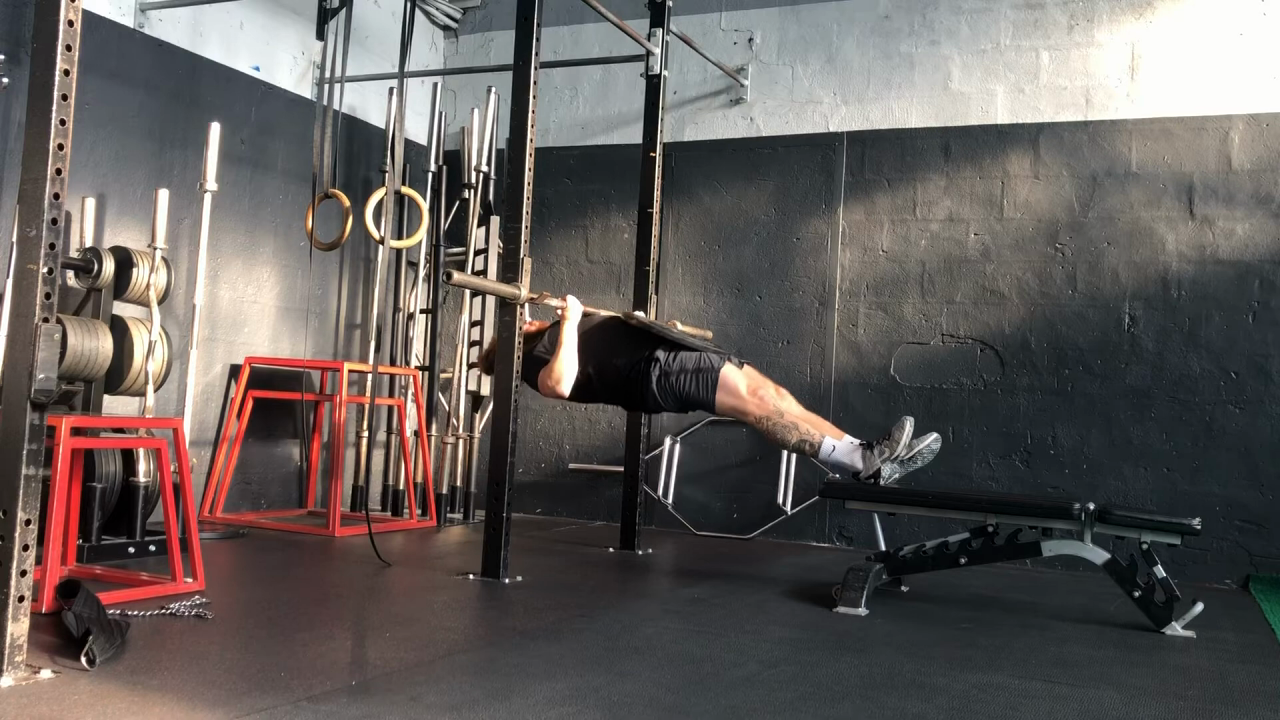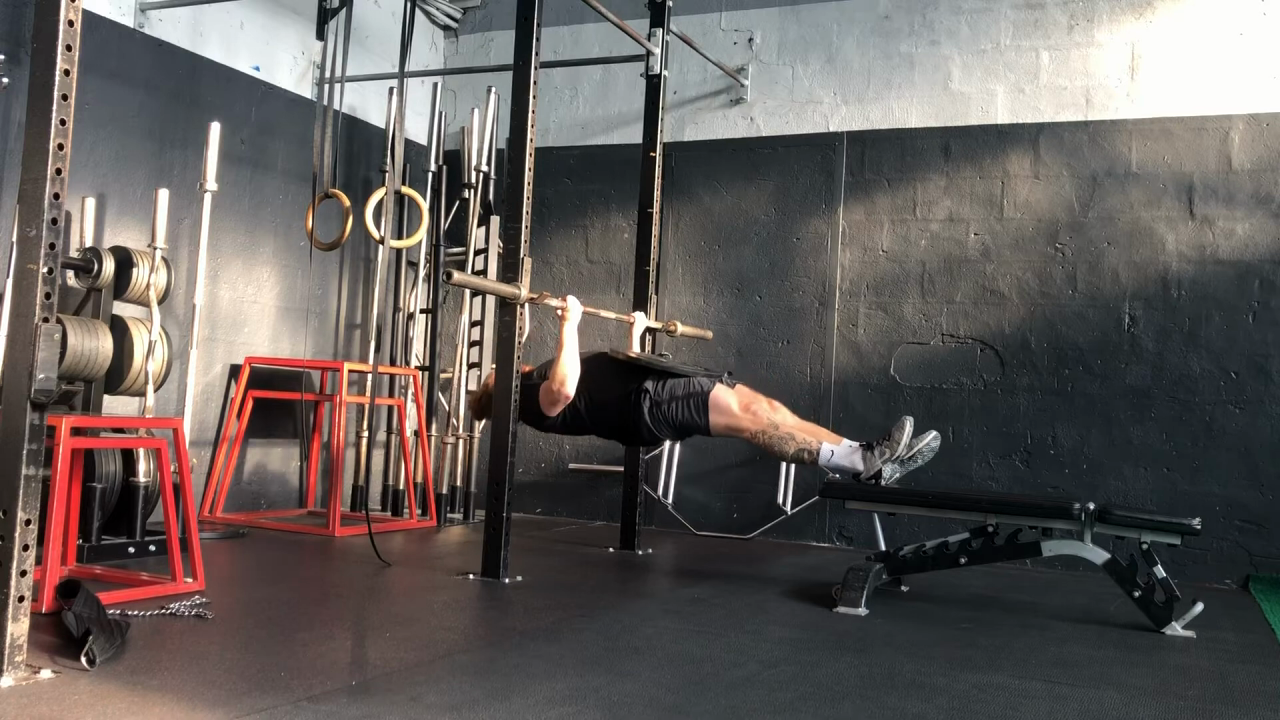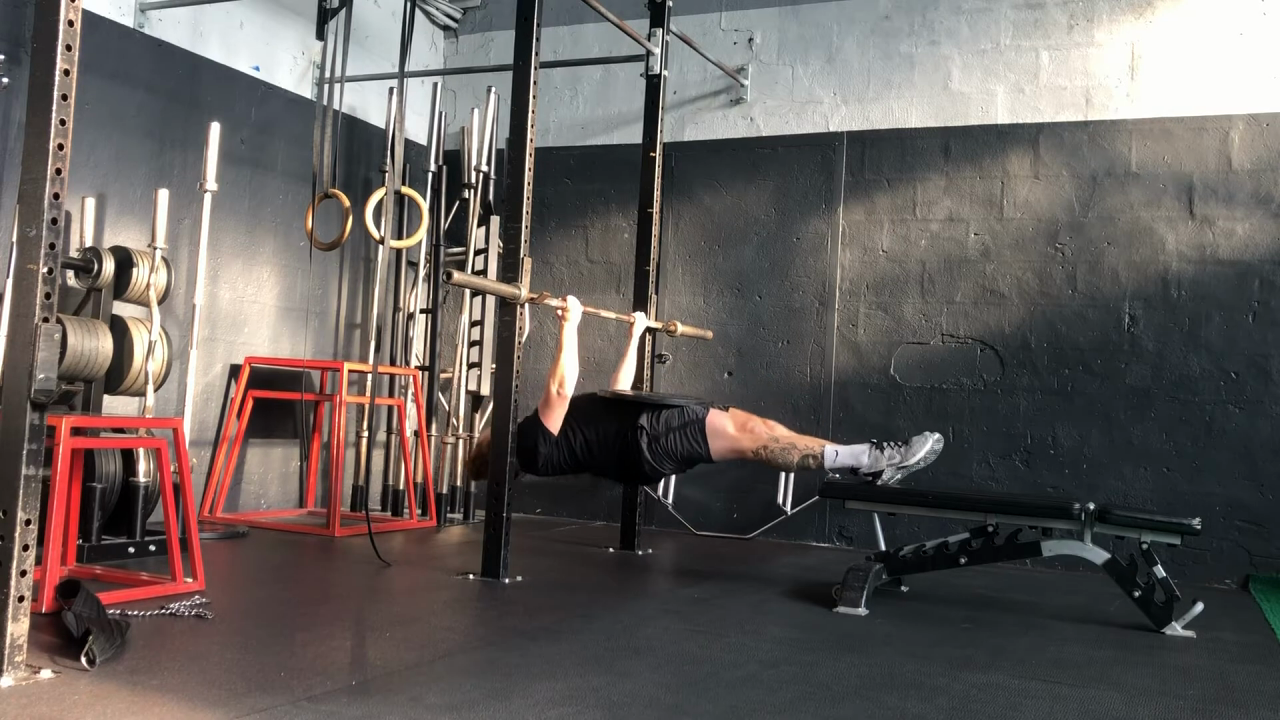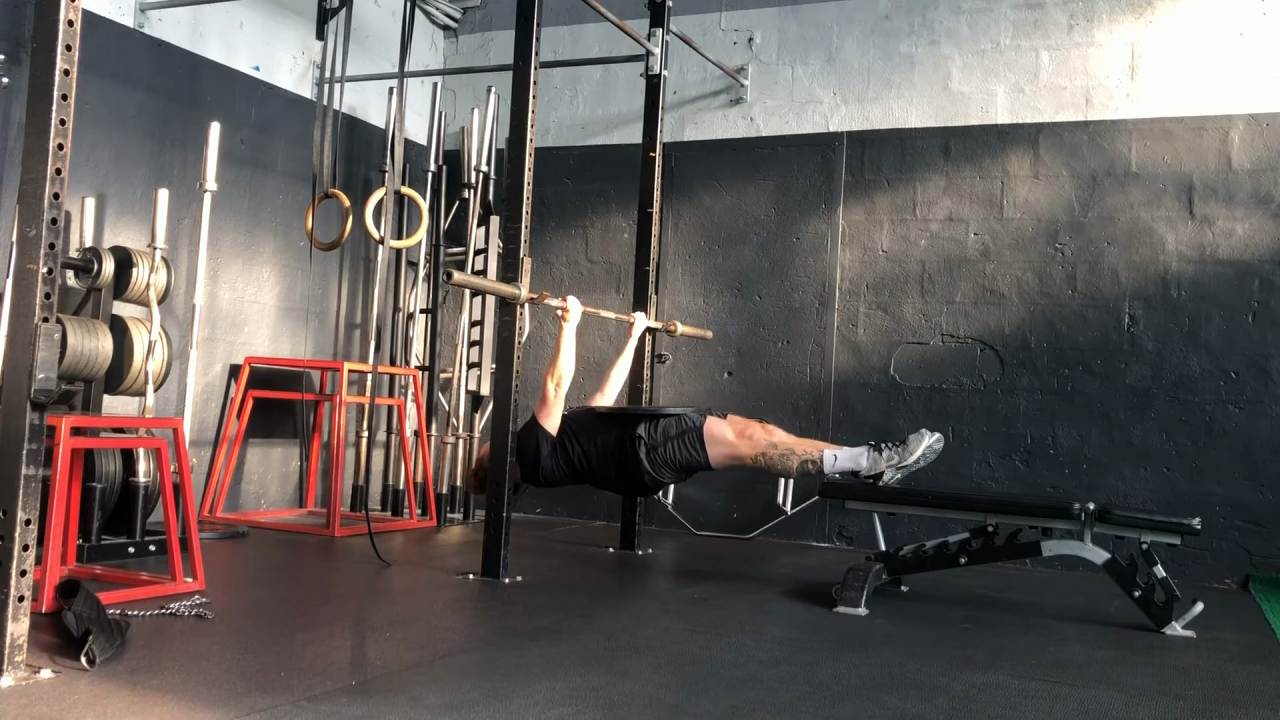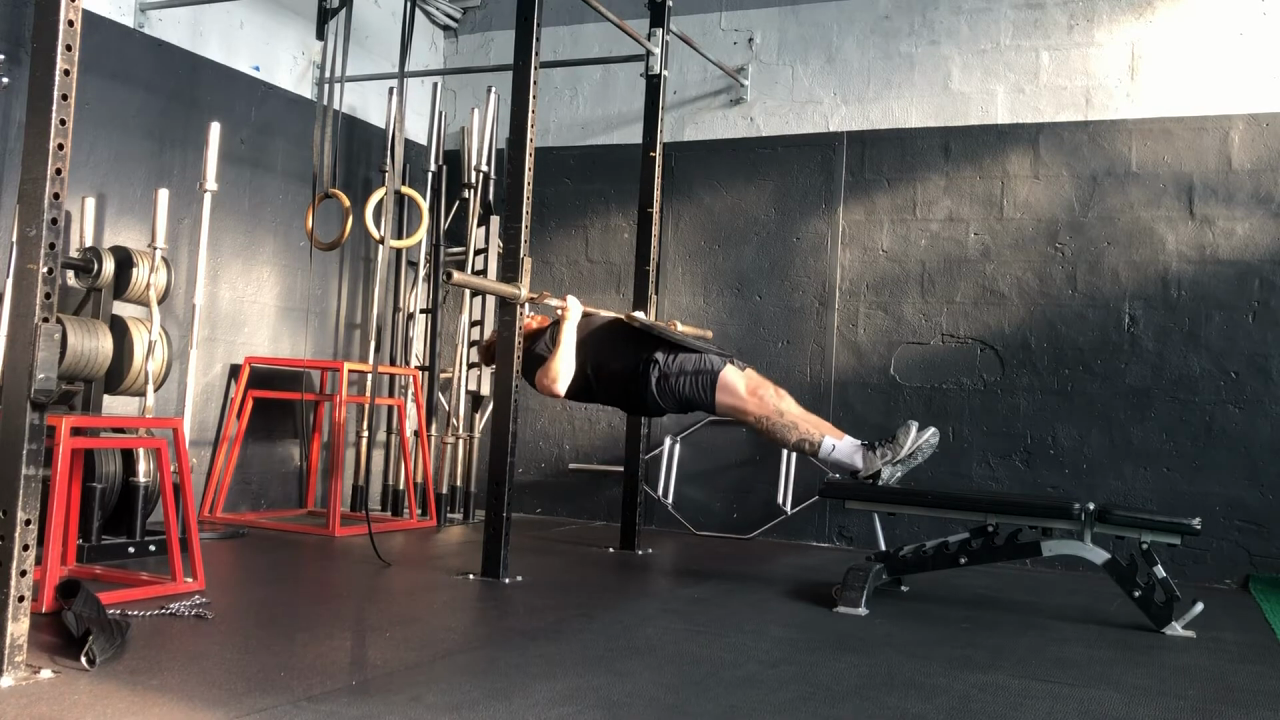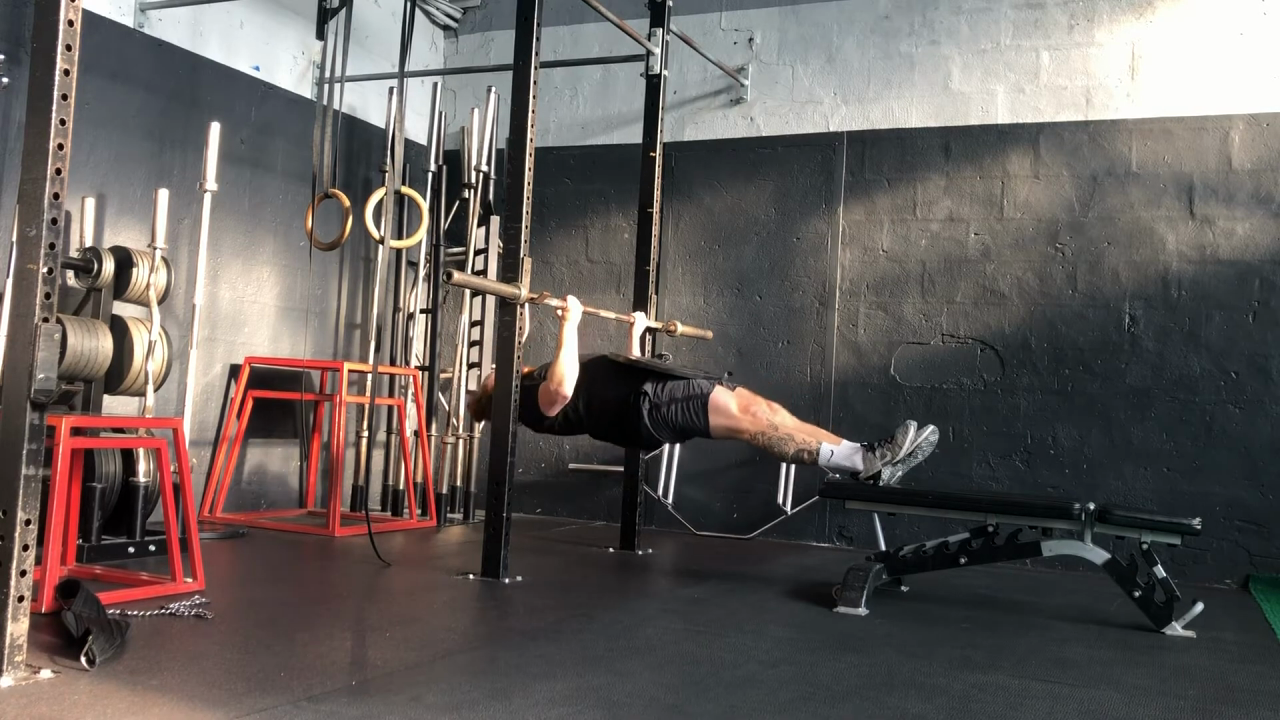
dt=0.7s
person 1, frame 1
left shoulder: (554, 339)
right shoulder: (536, 359)
right elbow: (561, 383)
left wrist: (639, 323)
right wrist: (568, 322)
left hip: (662, 356)
right hip: (653, 370)
left knee: (769, 395)
right knee: (754, 400)
left ankle: (868, 457)
right ankle: (863, 460)
person 1, frame 2
left shoulder: (539, 382)
right shoulder: (532, 400)
right elbow: (564, 389)
left wrist: (635, 334)
right wrist: (568, 324)
left hip: (648, 390)
right hip: (644, 405)
left knee: (764, 407)
right knee: (747, 414)
left ankle: (870, 459)
right ankle: (865, 463)
person 1, frame 3
left shoulder: (536, 438)
right shoulder: (533, 444)
left elbow: (617, 396)
right elbow: (561, 389)
left wrist: (635, 336)
right wrist: (568, 326)
left hip: (644, 427)
right hip: (642, 439)
left knee: (754, 428)
right knee: (747, 435)
left ankle: (873, 462)
right ankle: (873, 459)
person 1, frame 4
left shoulder: (540, 445)
right shoulder: (532, 450)
left elbow: (605, 398)
right elbow: (556, 387)
left wrist: (632, 338)
right wrist: (568, 326)
left hip: (645, 438)
right hip: (641, 450)
left knee: (755, 432)
right knee: (745, 441)
left ankle: (870, 462)
right ankle: (870, 463)
person 1, frame 5
left shoulder: (552, 339)
right shoulder: (535, 353)
right elbow: (557, 384)
left wrist: (635, 325)
right wrist: (568, 322)
left hip: (659, 357)
right hip: (652, 372)
left knee: (765, 394)
right knee: (756, 400)
left ankle: (865, 458)
right ankle: (863, 459)
person 1, frame 6
left shoulder: (537, 385)
right shoulder: (531, 402)
right elbow: (562, 389)
left wrist: (635, 333)
right wrist: (568, 325)
left hip: (647, 393)
right hip: (642, 408)
left knee: (758, 407)
right knee: (746, 414)
left ankle: (867, 459)
right ankle: (864, 461)
